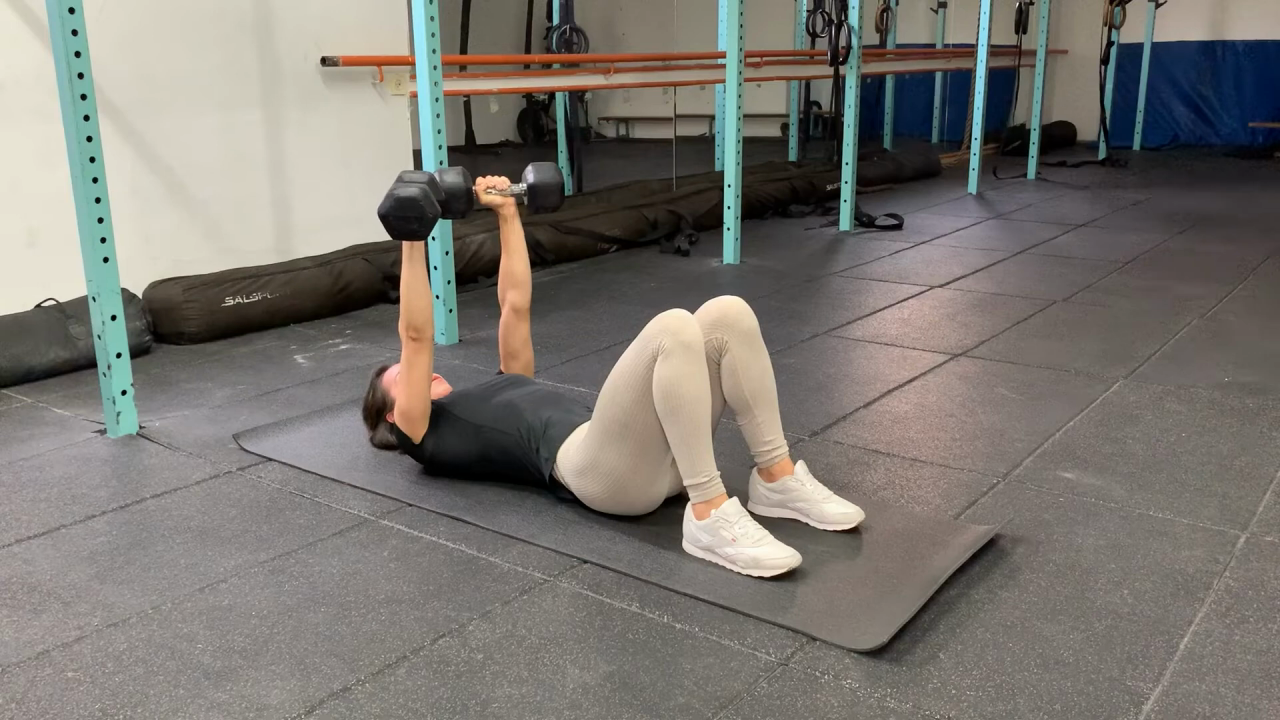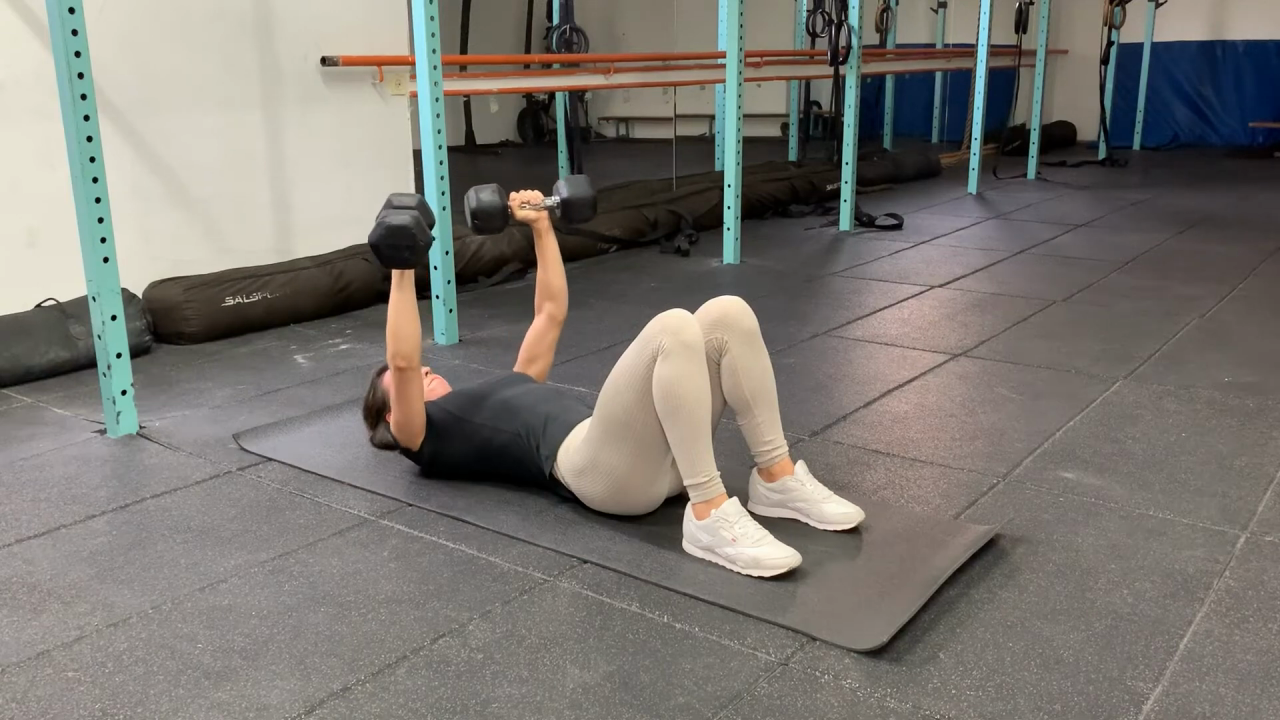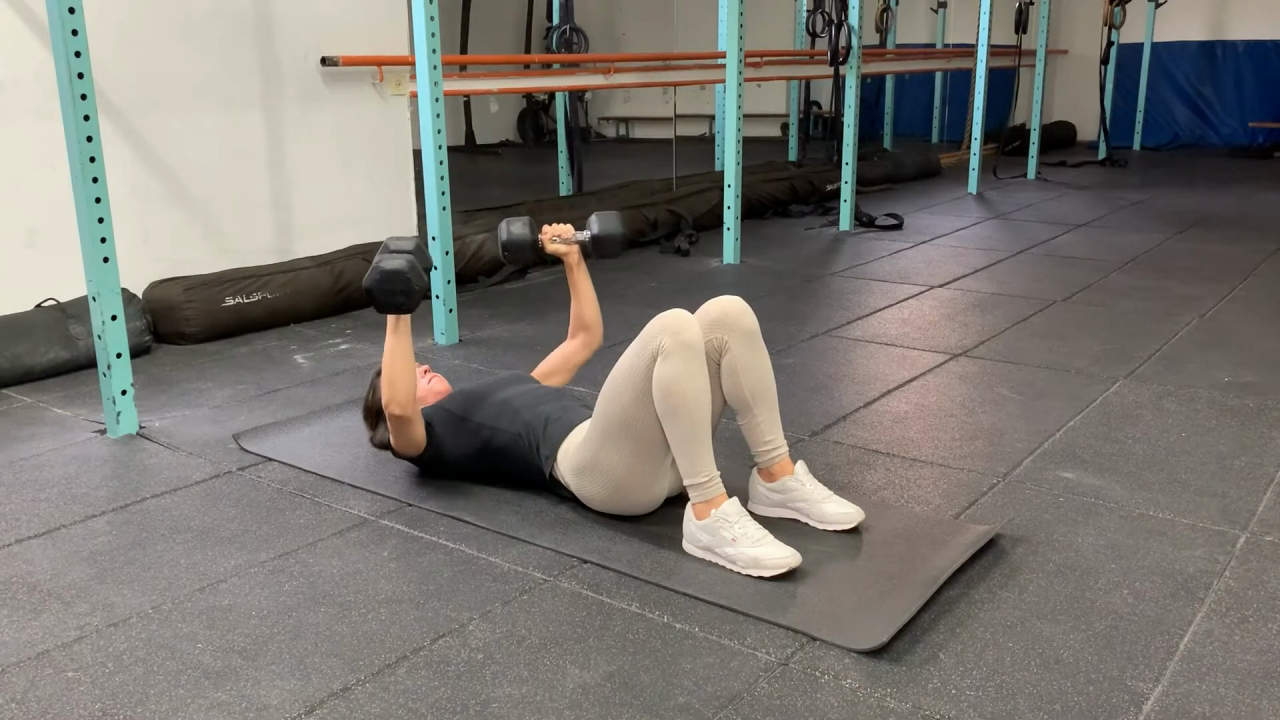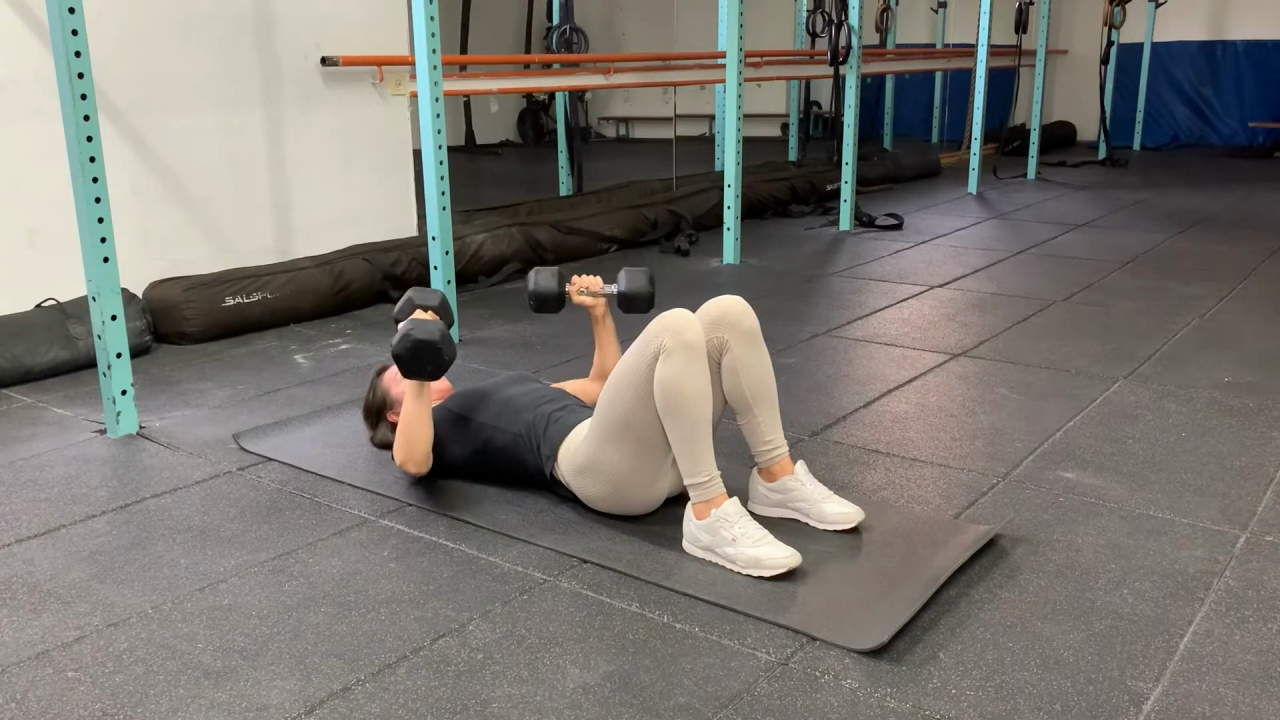
dt=1s
person 1, frame 1
left shoulder: (496, 393)
right shoulder: (427, 433)
left elbow: (516, 305)
right elbow: (416, 337)
left wrist: (507, 214)
right wrist: (413, 240)
left hip: (652, 457)
right hip: (598, 467)
left knee: (727, 314)
right knee: (674, 327)
left ankle: (777, 479)
right ankle: (710, 515)
person 1, frame 2
left shoulder: (506, 388)
right shoulder: (426, 437)
left elbow: (551, 313)
right elbow: (402, 362)
left wrist: (541, 227)
right wrist: (402, 269)
left hip: (655, 454)
right hip: (597, 466)
left knee: (727, 313)
right knee: (674, 328)
left ankle: (778, 480)
right ankle: (710, 516)
person 1, frame 3
left shoulder: (504, 391)
right shoulder: (426, 436)
left elbow: (586, 339)
right elbow: (396, 408)
left wrist: (572, 260)
right wrist: (398, 314)
left hip: (654, 453)
right hip: (597, 467)
left knee: (727, 314)
right knee: (673, 329)
left ankle: (778, 480)
right ankle: (710, 516)
person 1, frame 4
left shoulder: (496, 392)
right shoulder: (431, 425)
left elbow: (603, 384)
right elbow: (413, 462)
left wrist: (598, 313)
left hip: (655, 454)
right hip: (597, 466)
left knee: (728, 313)
right knee: (674, 328)
left ankle: (778, 480)
right ankle: (711, 516)
